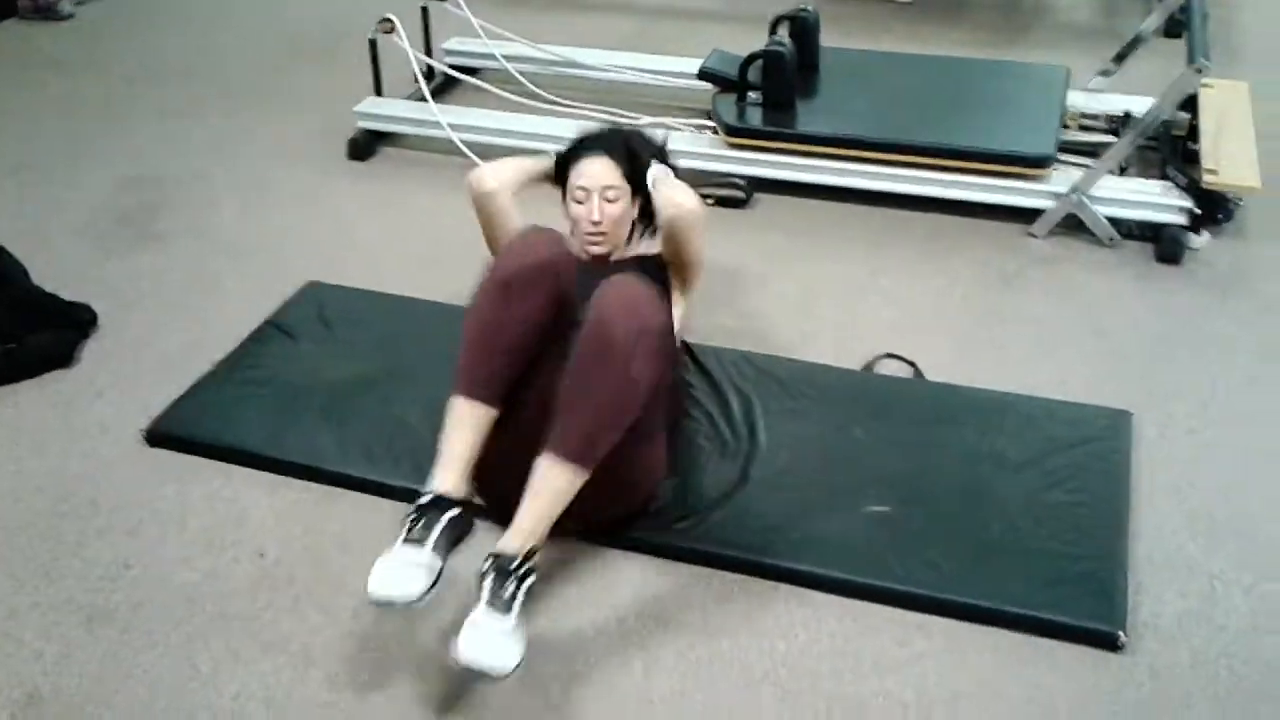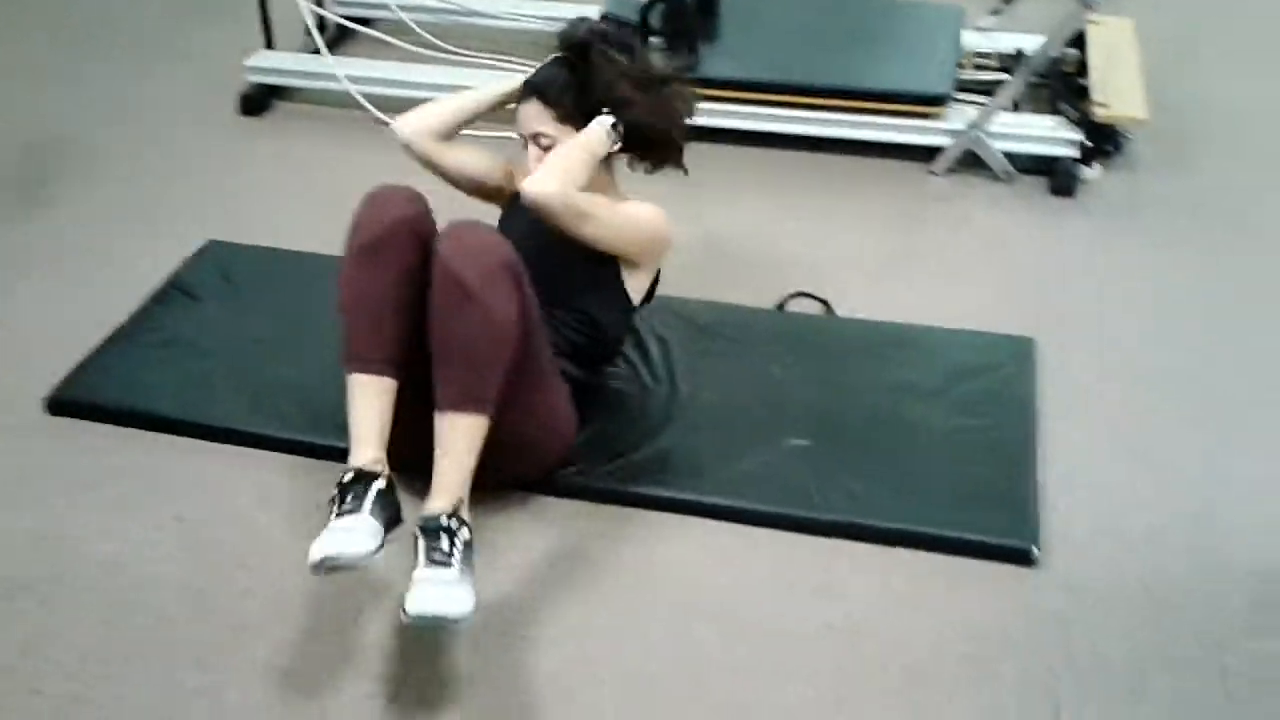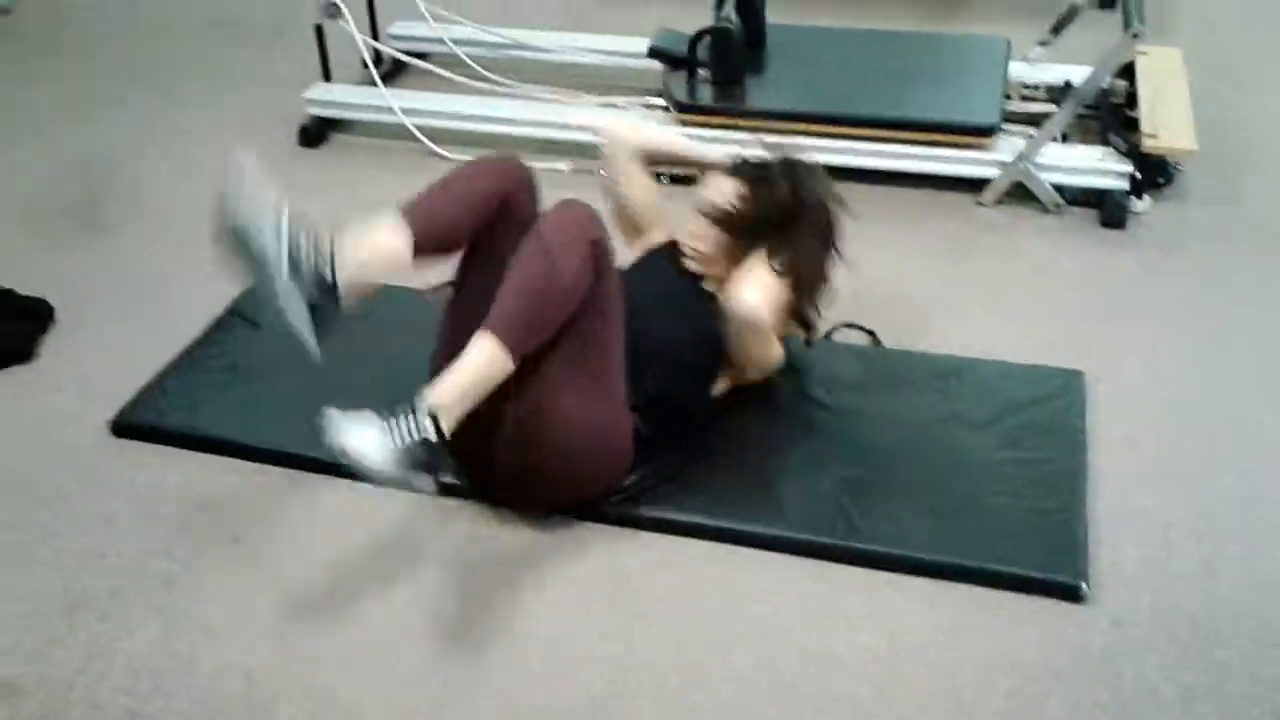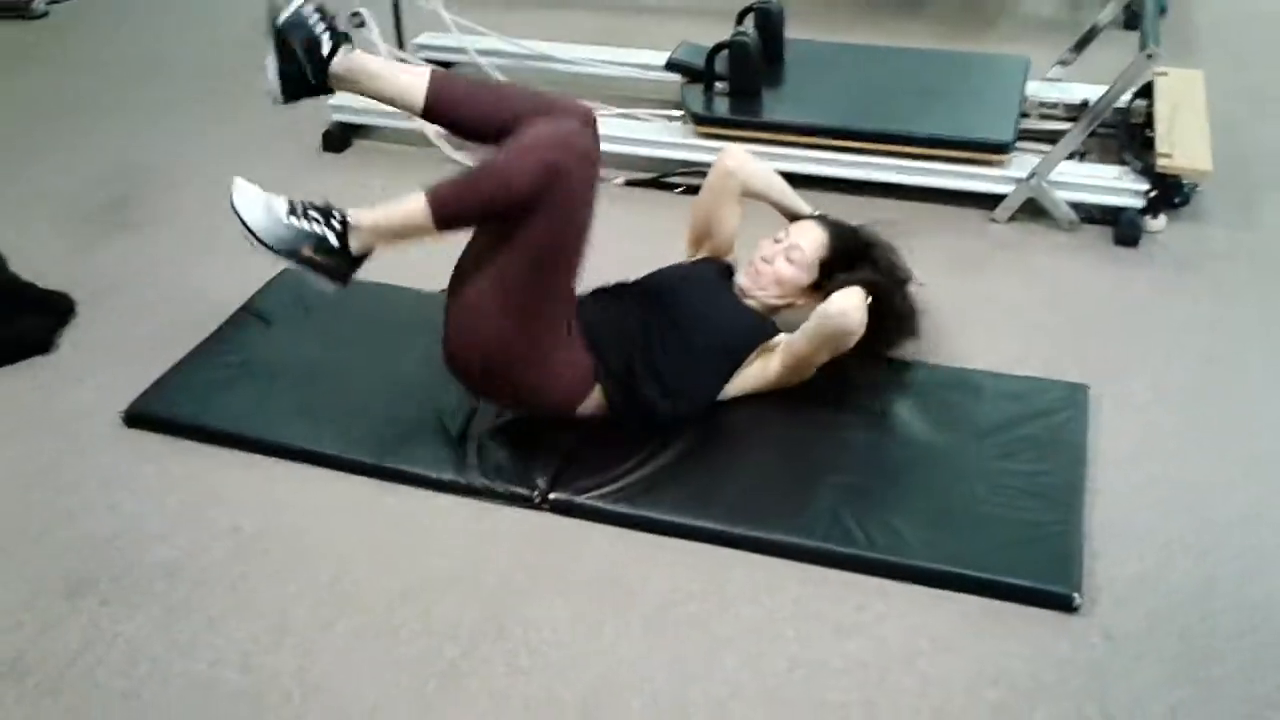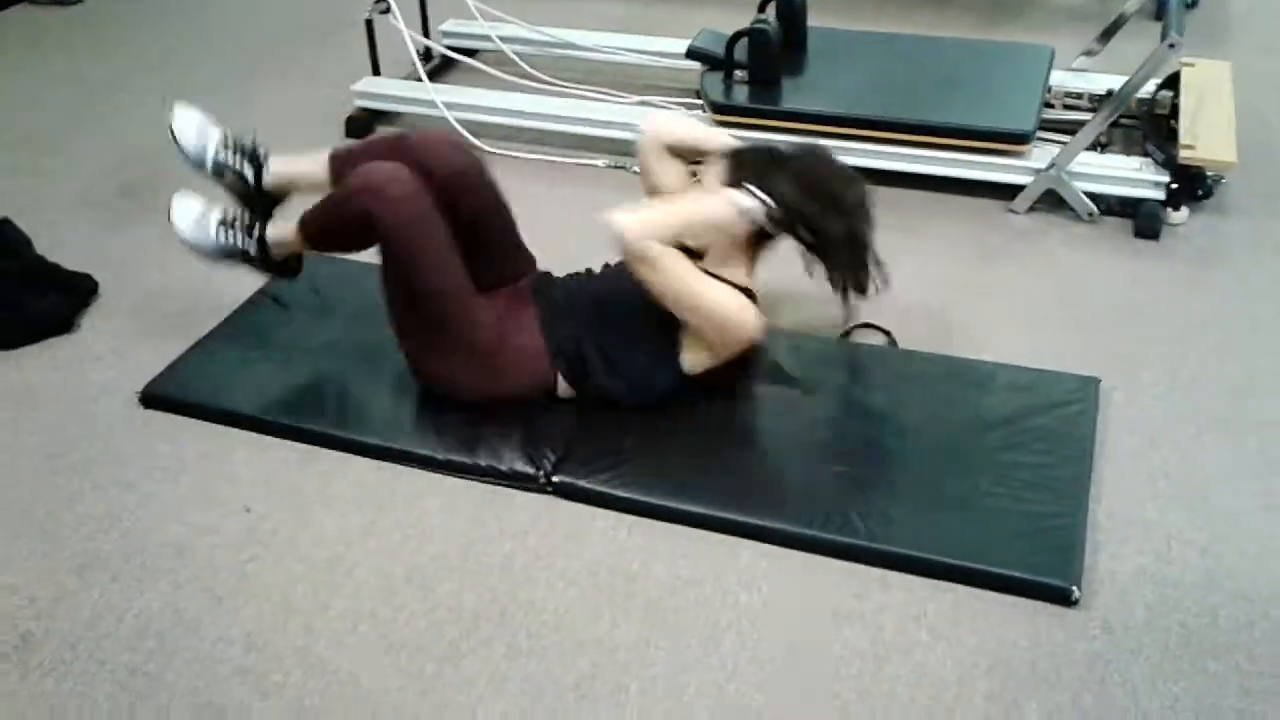
dt=0.3s
person 1, frame 1
left shoulder: (668, 275)
right shoulder: (544, 268)
left elbow: (684, 210)
right elbow: (487, 184)
left wrist: (656, 173)
right wrist: (554, 166)
left hip: (607, 474)
right hip: (512, 456)
left knee: (625, 307)
right knee: (535, 249)
left ankle: (514, 564)
right ankle: (442, 503)
person 1, frame 2
left shoulder: (645, 228)
right shoulder: (520, 185)
left elbow: (547, 193)
right elbow: (412, 131)
left wrist: (601, 126)
right wrist: (520, 87)
left hip: (522, 428)
right hip: (426, 397)
left knee: (470, 248)
right knee: (392, 210)
left ankle: (449, 520)
right ankle: (369, 482)
person 1, frame 3
left shoulder: (754, 345)
right shoulder: (661, 237)
left elbow: (754, 303)
right elbow: (620, 139)
left wrist: (771, 252)
right wrist: (725, 164)
left hip: (564, 451)
right hip: (480, 406)
left knee: (574, 225)
right knee: (505, 178)
left ankle: (426, 430)
right ankle: (326, 274)
person 1, frame 4
left shoulder: (780, 358)
right shoulder: (711, 263)
left elbow: (846, 322)
right elbow: (733, 163)
left wrist: (859, 285)
right wrist: (810, 218)
left hip: (534, 365)
right hip: (537, 321)
left knee: (560, 151)
right knee: (567, 124)
left ankle: (342, 242)
right ankle: (330, 56)
person 1, frame 5
left shoulder: (733, 320)
right shoulder: (703, 245)
left elbow: (627, 227)
right elbow: (653, 131)
left wrist: (730, 202)
right wrist: (743, 160)
left hip: (493, 361)
right hip: (524, 299)
left knee: (384, 186)
right knee: (436, 153)
left ankle: (266, 244)
right ankle: (263, 176)
